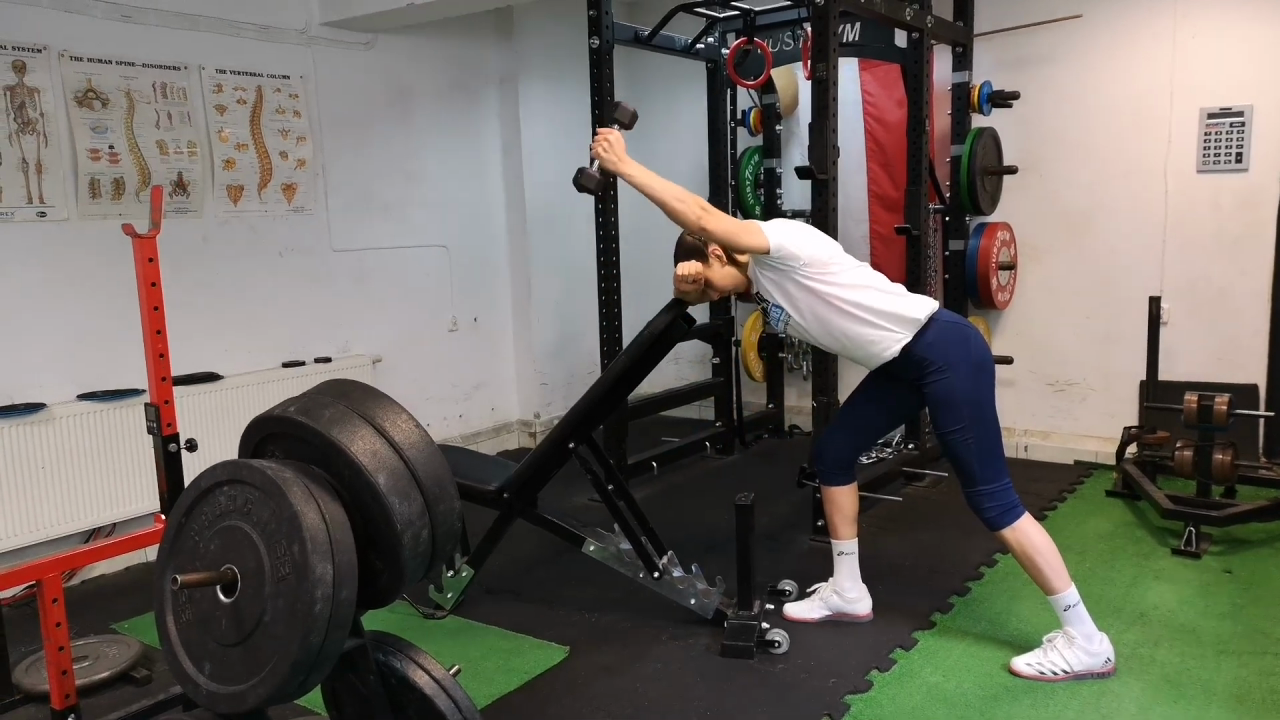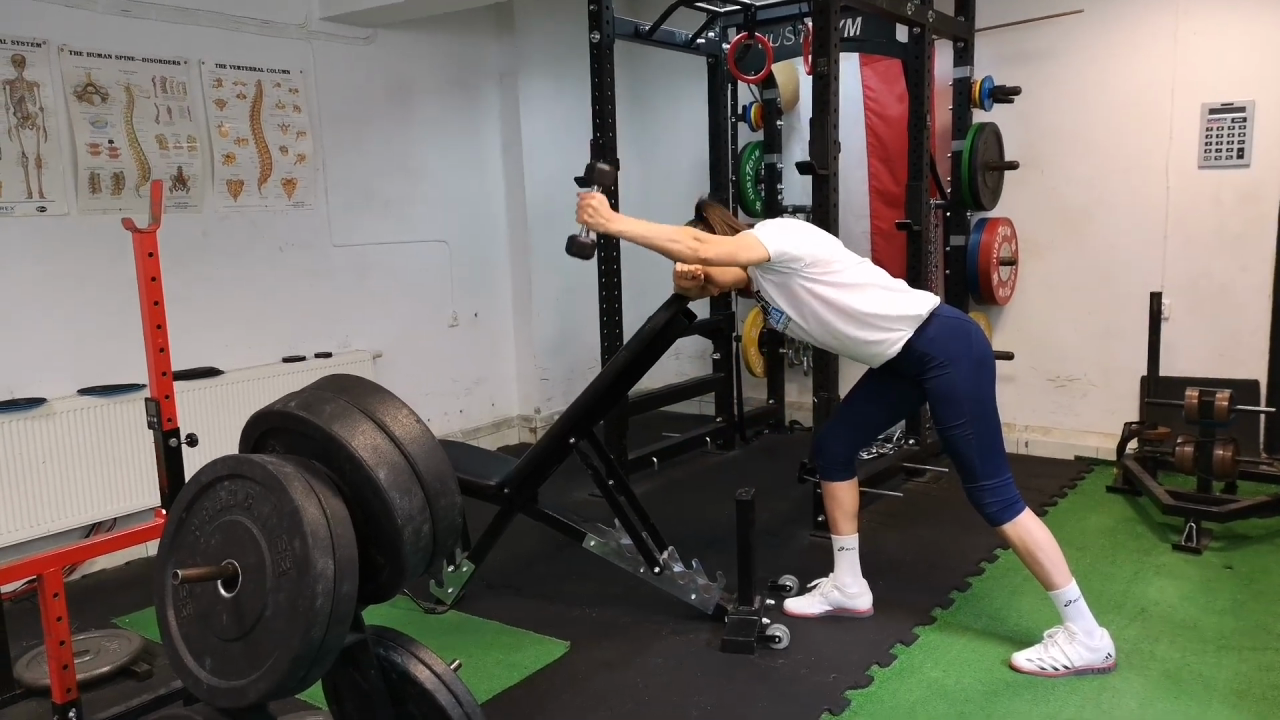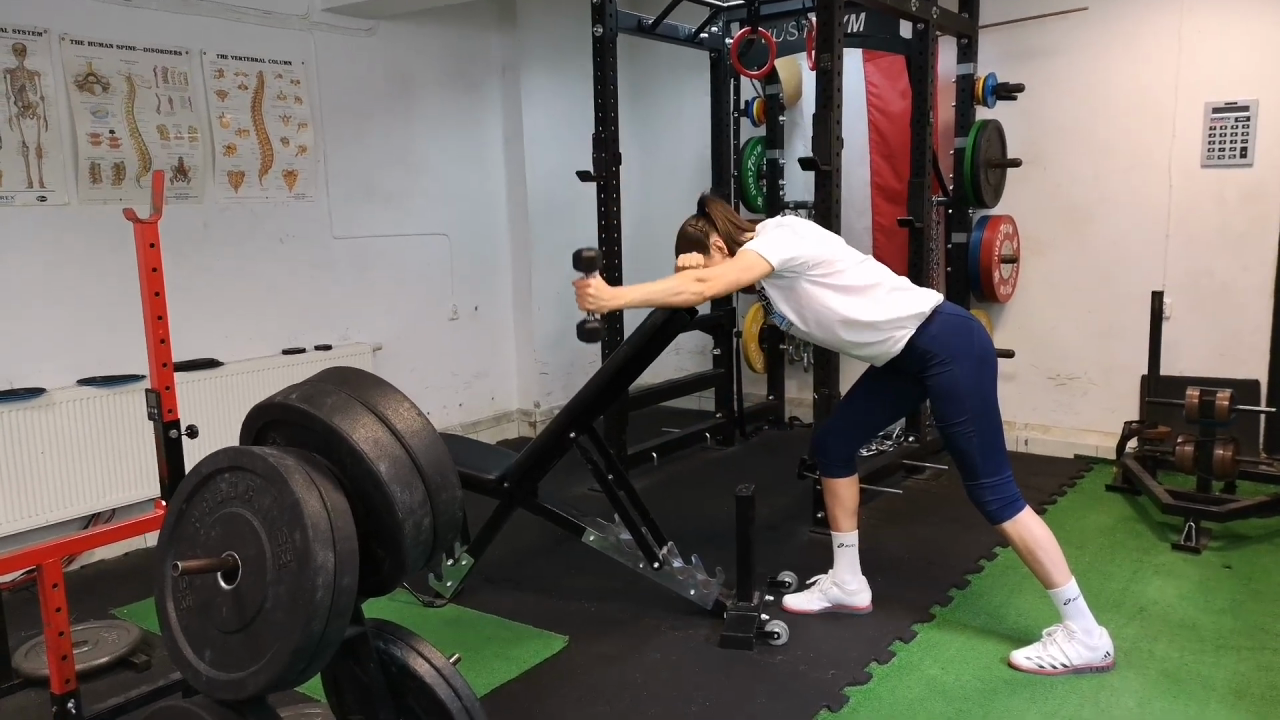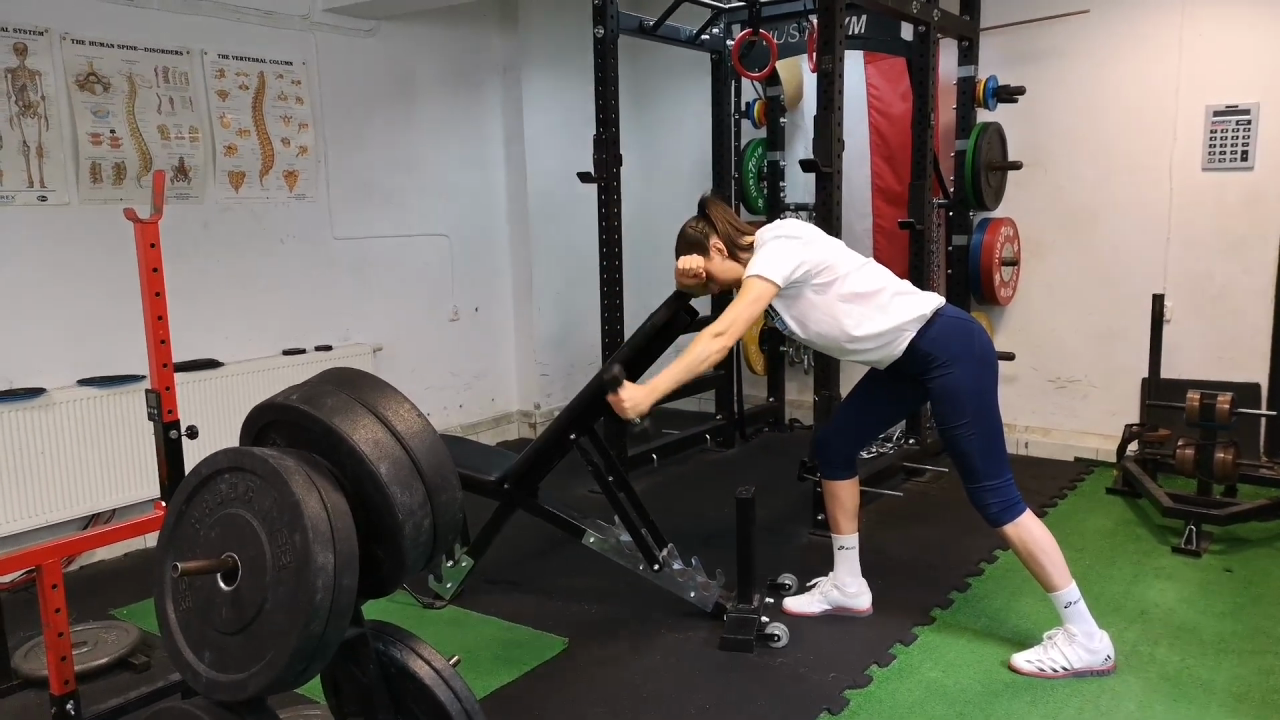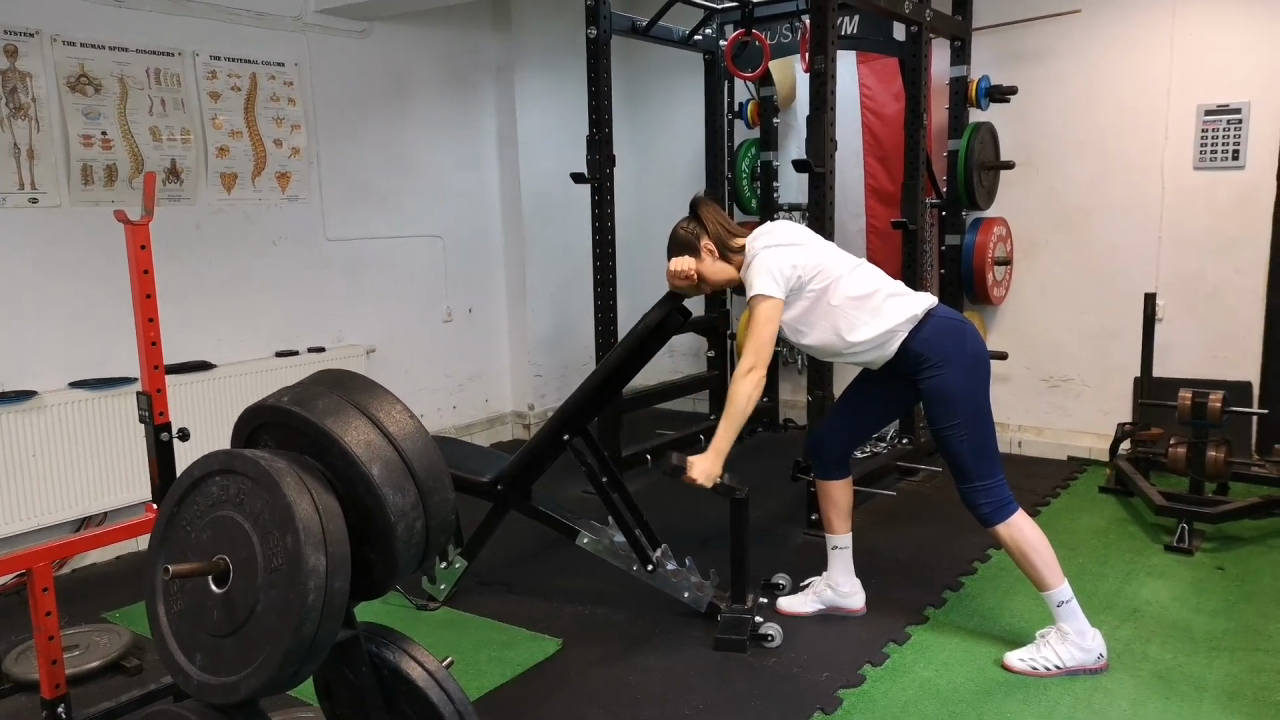
dt=0.5s
person 1, frame 1
left shoulder: (779, 244)
right shoulder: (759, 283)
left elbow: (703, 219)
right elbow: (690, 290)
left wrist: (623, 166)
right wrist: (688, 280)
left hip: (945, 352)
right hip: (903, 362)
left knee: (991, 498)
right knee: (832, 453)
left ankle: (1085, 640)
right ankle: (847, 591)
person 1, frame 2
left shoulder: (778, 235)
right shoulder: (758, 277)
left elbow: (699, 245)
left wrist: (612, 222)
right wrist: (688, 274)
left hip: (944, 347)
right hip: (901, 359)
left knee: (991, 492)
right knee: (831, 449)
left ankle: (1086, 637)
right ankle: (848, 586)
person 1, frame 3
left shoulder: (778, 239)
right shoulder: (763, 262)
left elbow: (707, 287)
left wrist: (616, 297)
right wrist: (688, 272)
left hip: (947, 344)
right hip: (904, 355)
left knee: (992, 492)
right knee: (832, 445)
left ankle: (1085, 636)
right ankle: (847, 584)
person 1, frame 4
left shoulder: (777, 248)
right shoulder: (765, 255)
left elbow: (722, 337)
right elbow: (695, 283)
left wrist: (647, 393)
right wrist: (690, 273)
left hip: (949, 348)
right hip: (906, 357)
left knee: (992, 494)
right knee: (832, 447)
left ankle: (1085, 639)
right ankle: (848, 586)
person 1, frame 5
left shoulder: (766, 258)
right shoulder: (760, 250)
left elbow: (752, 371)
right elbow: (686, 284)
left wrist: (714, 456)
right wrist: (681, 273)
left hip: (942, 348)
right hip: (899, 356)
left knee: (985, 494)
right knee: (827, 446)
left ankle: (1079, 637)
right ankle: (841, 586)
